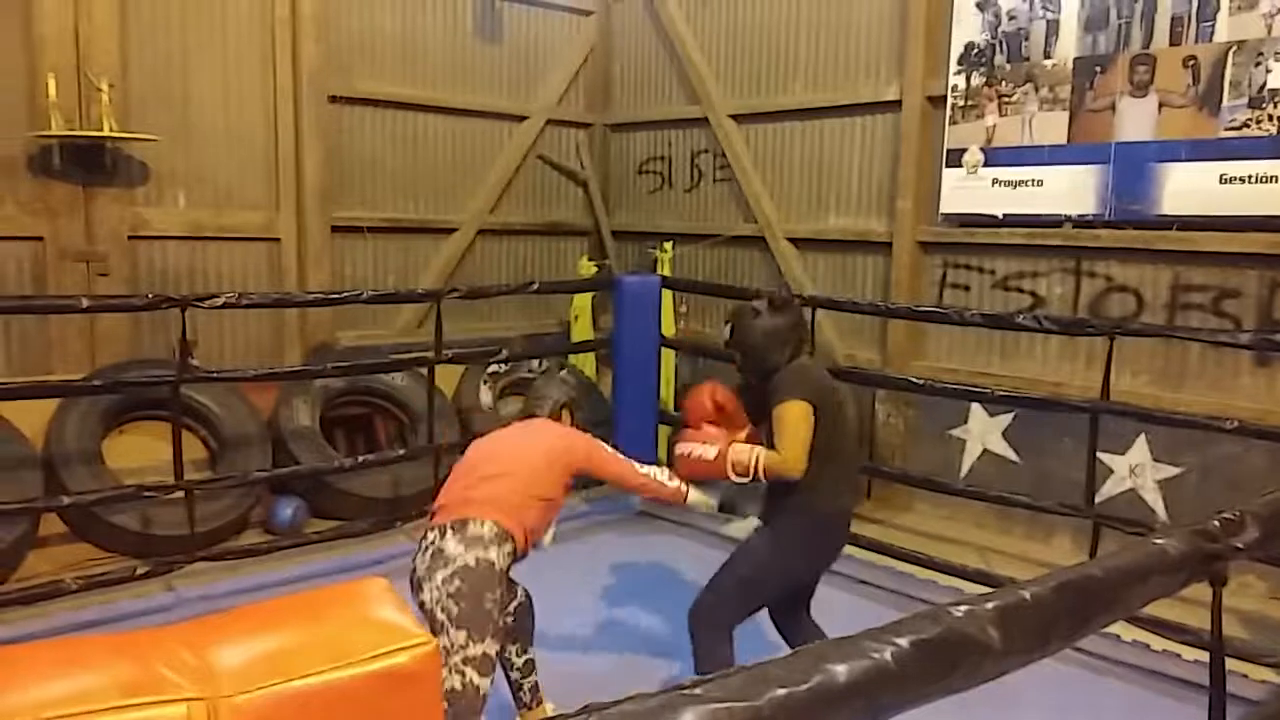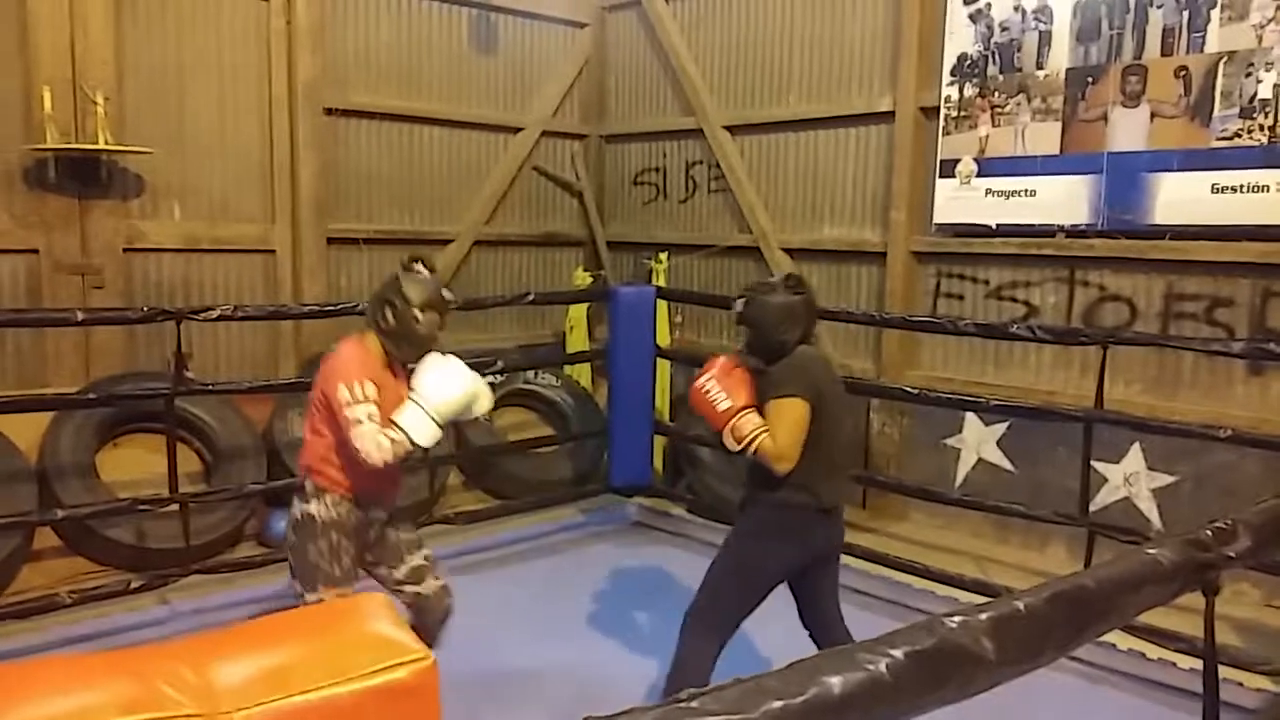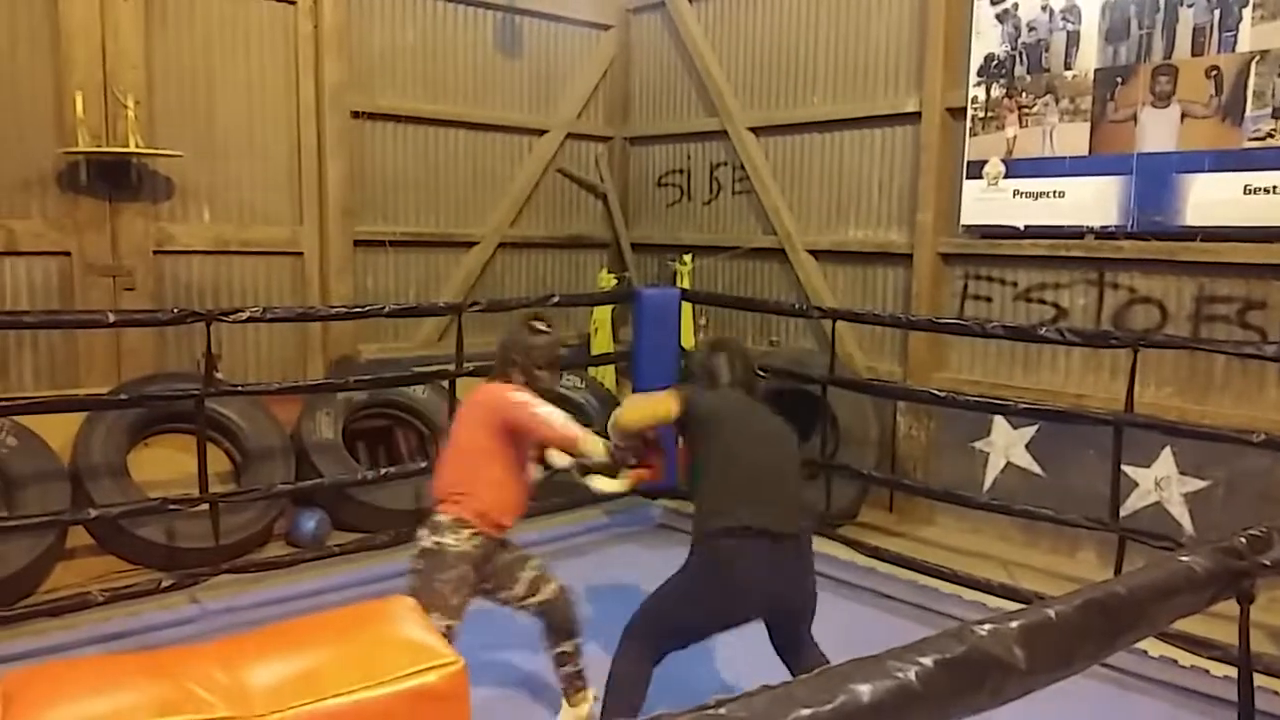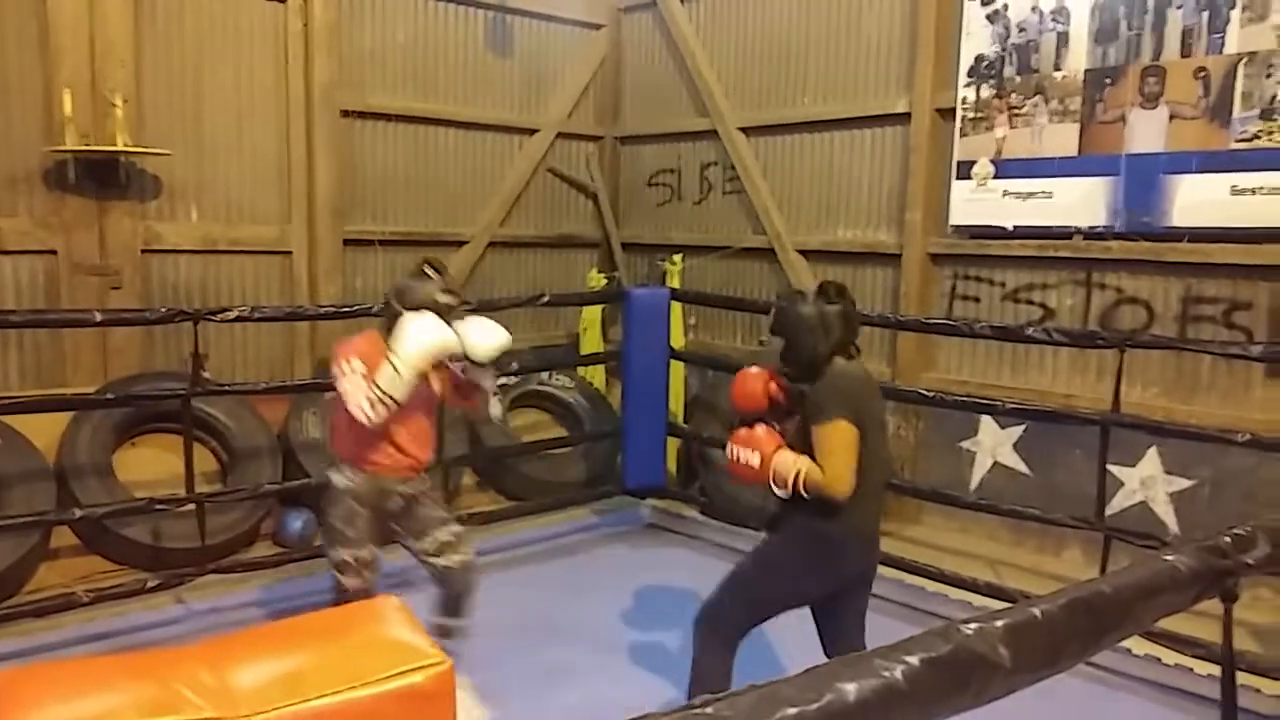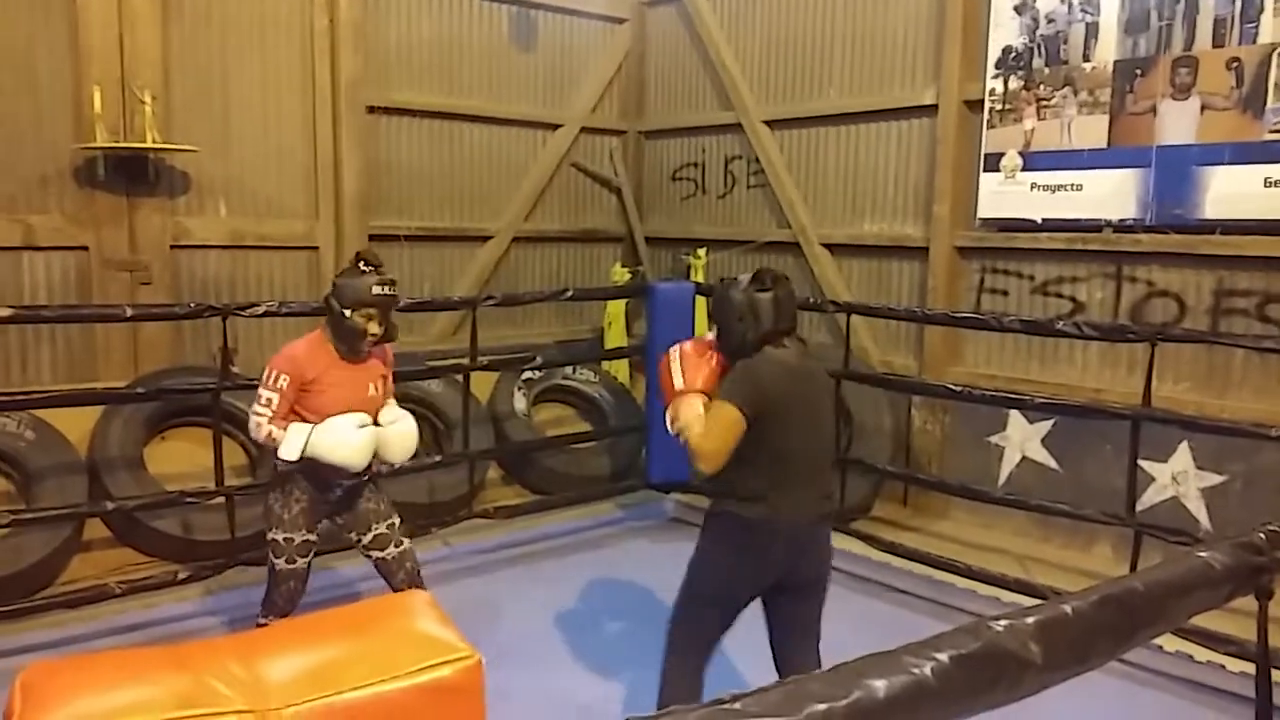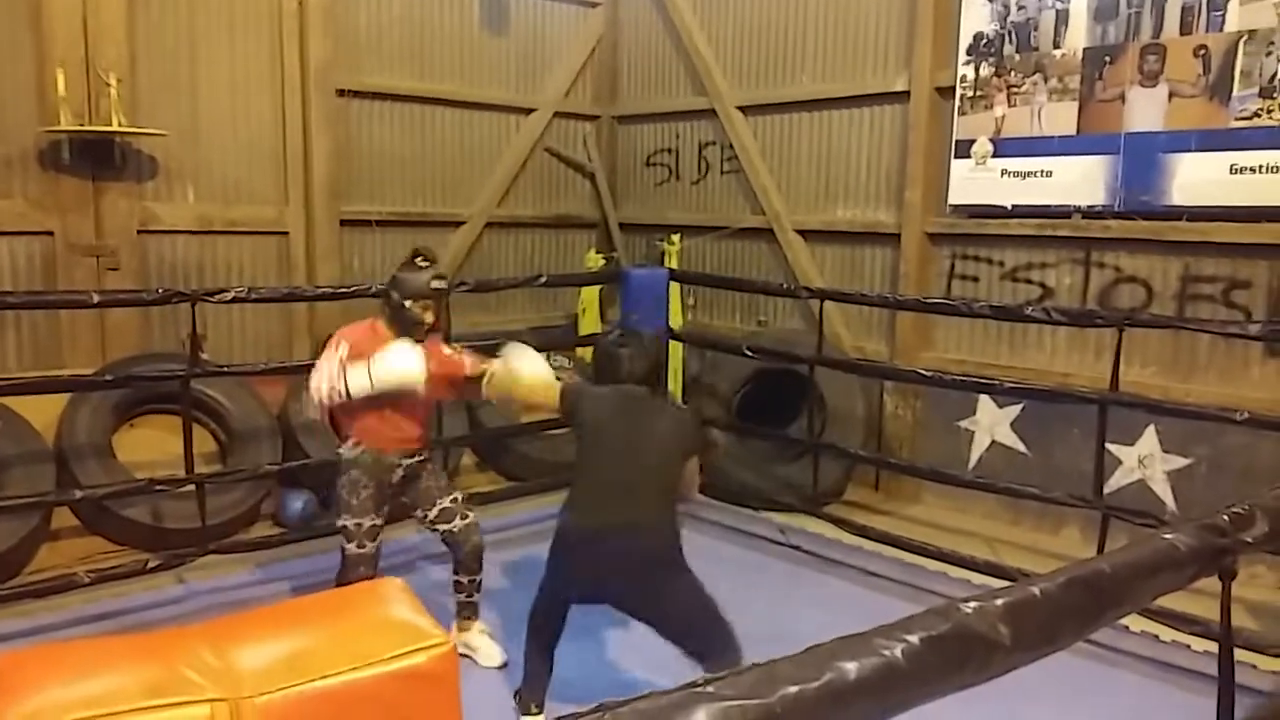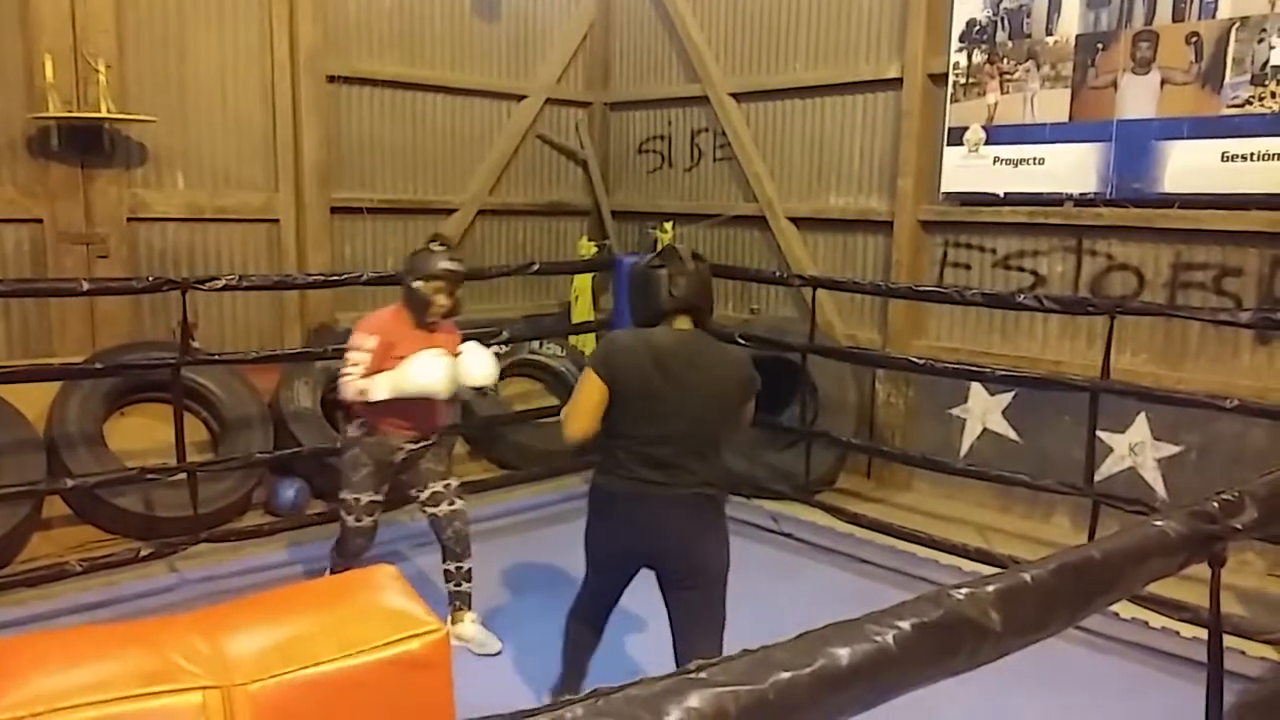
dt=0.7s
person 1, frame 1
left shoulder: (792, 382)
right shoulder: (799, 375)
left elbow: (791, 464)
left wrist: (733, 455)
right wrist: (734, 430)
left hip: (804, 522)
right hip: (820, 520)
left knee: (707, 618)
right knee: (790, 615)
person 1, frame 2
left shoulder: (789, 374)
right shoulder: (817, 366)
left elbow: (780, 457)
left wrist: (734, 412)
right wrist: (750, 402)
left hip: (780, 520)
right hip: (823, 519)
left knee: (702, 628)
right knee: (828, 627)
person 1, frame 3
left shoulder: (699, 403)
right shoulder: (779, 428)
left elbow: (628, 420)
left wrist: (618, 429)
left hip: (728, 559)
right hip: (793, 563)
left knee: (638, 644)
right knee: (800, 651)
person 1, frame 4
left shoulder: (832, 391)
right shoulder: (856, 380)
left elbow: (836, 483)
left wrist: (778, 462)
right wrist: (781, 410)
left hip: (811, 541)
right hip: (858, 544)
left knee: (714, 628)
right knee: (849, 656)
person 1, frame 5
left shoulder: (749, 376)
right shoulder: (814, 372)
left elbow: (707, 457)
left wrist: (688, 398)
right wrist: (719, 390)
left hip: (745, 534)
right hip: (810, 537)
left knee: (684, 652)
right knee: (802, 664)
person 1, frame 6
left shoulder: (588, 400)
right shoulder: (684, 423)
left elbow: (516, 389)
left wrist: (494, 373)
left hip: (580, 549)
right hip: (652, 556)
left knee: (546, 613)
right knee: (722, 654)
person 1, frame 7
left shoulder: (617, 350)
right shoulder: (734, 364)
left elbow: (574, 429)
right elbow: (740, 421)
left hip: (618, 511)
right hip: (694, 520)
left knee: (593, 603)
right knee: (701, 656)
left ankle: (566, 696)
person 2, frame 1
left shoulder: (492, 441)
right shoulder: (570, 443)
right elbow: (640, 478)
right wrist: (696, 497)
left hip: (437, 552)
right hip: (470, 560)
left knee: (518, 611)
person 2, frame 2
left shoulder: (399, 362)
right shoulder: (351, 364)
right elbow: (375, 450)
left wrist: (462, 396)
right wrist: (428, 408)
left hip: (377, 511)
right hip: (329, 517)
left knee: (434, 602)
person 2, frame 3
left shoulder: (501, 404)
right shoulder: (504, 399)
right elbow: (559, 429)
left wrist: (547, 456)
right wrist: (607, 452)
left hip: (489, 544)
right hip: (451, 545)
left knee: (558, 605)
person 2, frame 4
left shoulder: (435, 357)
right shoulder: (355, 350)
left elbow: (479, 401)
right elbow: (366, 413)
left wrist: (480, 362)
right wrist: (405, 364)
left hip: (411, 488)
right hip: (359, 489)
left knee: (459, 570)
right knee: (355, 600)
person 2, frame 5
left shoulder: (379, 354)
right shoulder: (297, 358)
right elbow: (260, 425)
left wrist: (393, 422)
right wrist: (313, 439)
left hip: (355, 482)
right hip: (301, 483)
left knee: (406, 572)
right knee: (286, 589)
person 2, frame 6
left shoulder: (431, 347)
right shoulder: (355, 338)
left elbow: (471, 370)
right elbow: (320, 393)
right wrist: (373, 376)
left hip: (419, 461)
right hip: (366, 463)
left knee: (468, 539)
right knee: (358, 569)
left ankle: (469, 630)
person 2, frame 7
left shoulder: (447, 332)
right shoulder: (378, 325)
right elbow: (348, 388)
left wrist: (467, 376)
right wrist: (395, 382)
left hip: (425, 444)
right hip: (372, 440)
left knee: (455, 527)
right knee: (355, 538)
left ankle: (462, 620)
